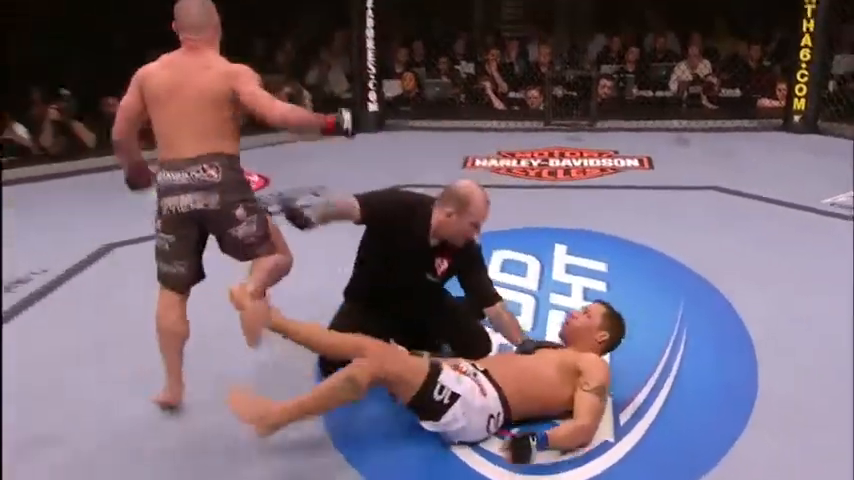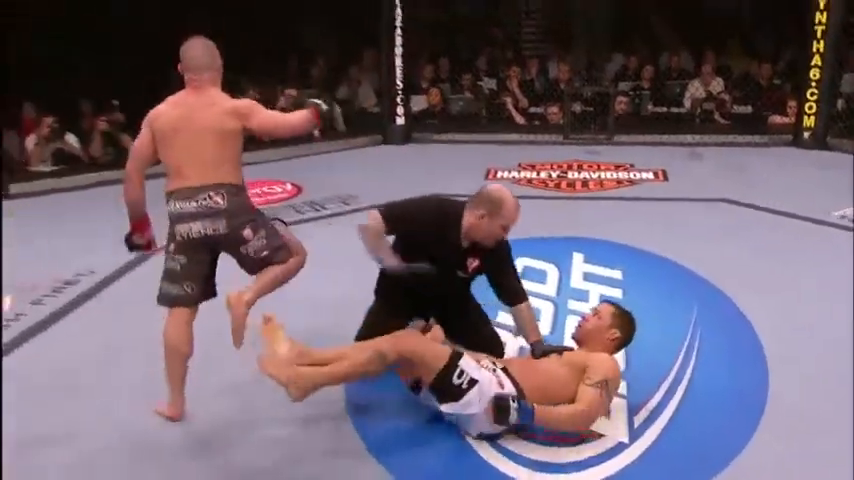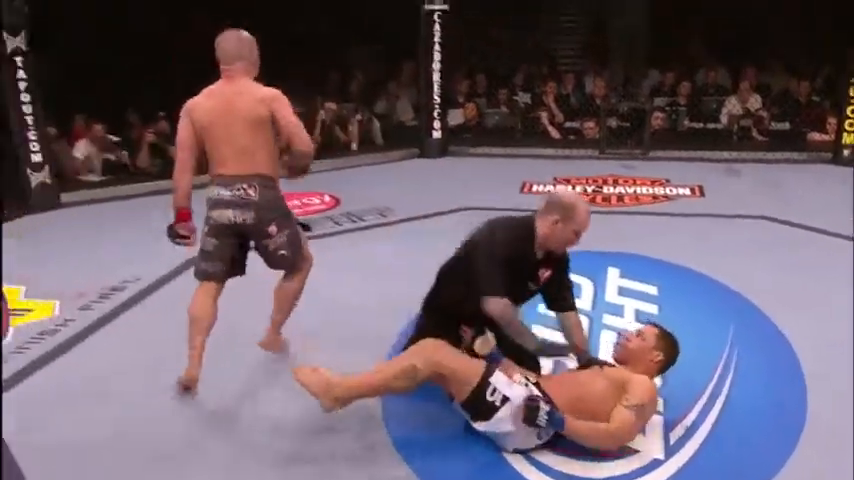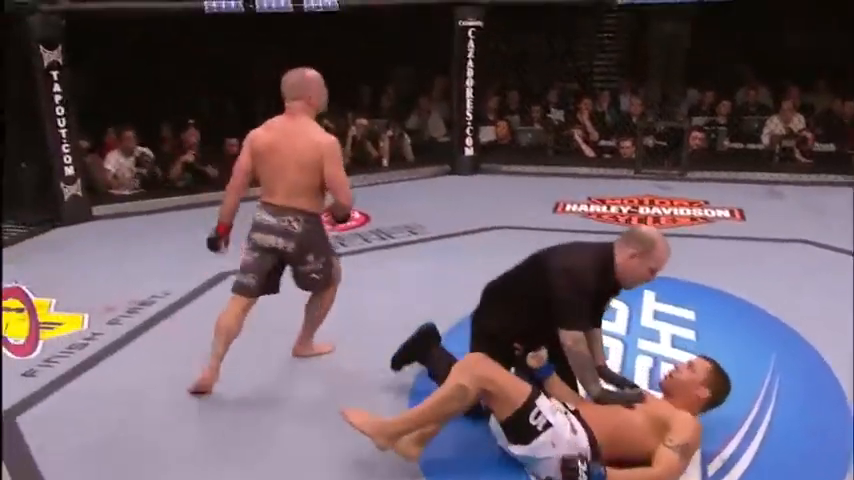
dt=0.2s
person 1, frame 1
left shoulder: (593, 368)
right shoulder: (550, 353)
left elbow: (583, 429)
left wrist: (537, 440)
right wrist: (427, 356)
left hip: (477, 406)
right hip: (468, 379)
left knee: (378, 363)
right knee: (368, 345)
left ankle: (273, 417)
right ankle: (275, 321)
person 1, frame 2
left shoulder: (603, 366)
right shoulder: (567, 357)
left elbow: (582, 417)
left wrist: (525, 413)
right wrist: (447, 350)
left hip: (489, 401)
right hip: (487, 380)
left knee: (405, 342)
right knee: (398, 341)
left ankle: (304, 381)
right ankle: (298, 355)
person 1, frame 3
left shoulder: (641, 388)
right shoulder: (605, 373)
left elbow: (615, 436)
left wrist: (556, 421)
right wrist: (494, 355)
left hip: (521, 417)
right hip: (521, 395)
left knee: (435, 358)
right knee: (432, 346)
left ankle: (339, 394)
right ankle: (342, 385)
person 1, frame 4
left shoulder: (685, 425)
right shoulder: (646, 403)
right wrist: (543, 370)
left hip: (565, 444)
right hip: (561, 423)
left knee: (481, 372)
right knee: (474, 361)
left ankle: (390, 429)
right ankle: (416, 439)
person 2, frame 1
left shoulder: (148, 74)
right shoulder: (232, 73)
left elbow: (120, 134)
right elbow: (278, 113)
left wrist: (136, 171)
right wrist: (329, 122)
left hip: (172, 187)
right hip: (221, 182)
left knee: (172, 292)
right knee: (278, 258)
left ankle: (172, 387)
right ankle: (251, 290)
person 2, frame 2
left shoulder: (157, 115)
right shoulder: (236, 108)
left elbow: (132, 175)
right elbow: (289, 125)
left wrist: (138, 226)
right wrist: (315, 112)
left hip: (183, 215)
right hip: (228, 209)
left knee: (179, 312)
right knee: (294, 255)
left ankle: (175, 402)
right ankle: (245, 297)
person 2, frame 3
left shoulder: (194, 106)
right shoulder: (269, 97)
left elbow: (183, 166)
right elbow: (305, 148)
left wrist: (182, 216)
right wrist: (296, 165)
left hip: (221, 199)
right hip: (261, 198)
left knee: (208, 286)
right knee: (299, 265)
right ankle: (273, 334)
person 2, frame 4
left shoulder: (258, 135)
right shoulder: (324, 142)
left elbow: (235, 186)
right elbow: (343, 201)
left wrist: (222, 228)
right wrist: (340, 214)
left hip: (266, 222)
right hip: (303, 228)
left knee: (240, 299)
right knee: (329, 280)
right ankle: (305, 343)
person 3, frame 1
left shoulder: (466, 251)
right shoulder: (397, 207)
left elbow: (490, 302)
right elbow: (348, 207)
left wrist: (523, 345)
right wrist: (311, 216)
left hip: (423, 301)
right hip: (370, 297)
left knee: (476, 347)
right knee: (333, 361)
person 3, frame 2
left shoulder: (495, 249)
right shoulder: (432, 213)
left elbow: (517, 300)
right elbow: (371, 224)
right wrist: (393, 264)
left hip: (451, 298)
right hip: (401, 294)
left knee: (491, 353)
person 3, frame 3
right shoulder: (500, 239)
left elbow: (565, 307)
right elbow: (496, 306)
left wrist: (583, 354)
right wrist: (535, 346)
left hip: (494, 315)
right hip: (452, 309)
left knee: (528, 372)
person 3, frame 4
left shoulder: (606, 275)
right shoulder: (577, 271)
left elbow: (590, 325)
right elbow: (572, 341)
left wrist: (602, 370)
right wrist: (597, 393)
left hip: (540, 329)
right hip: (501, 322)
right ankle: (427, 345)
